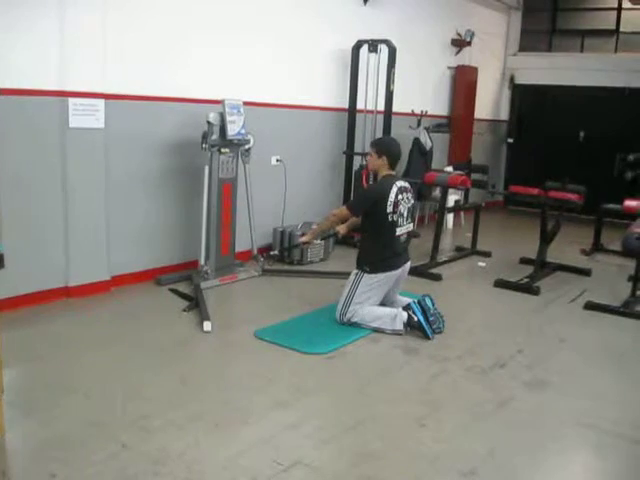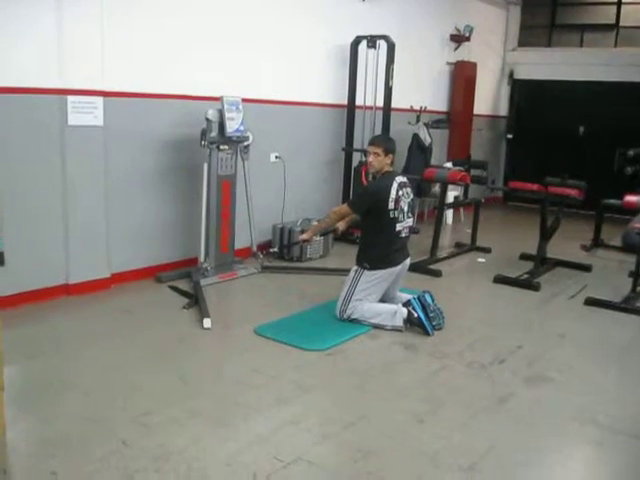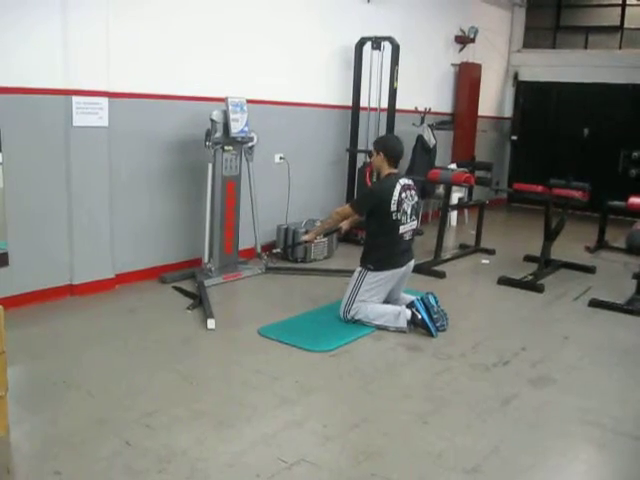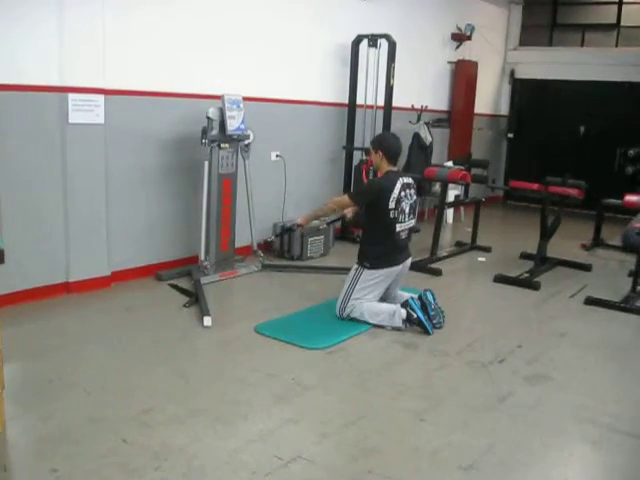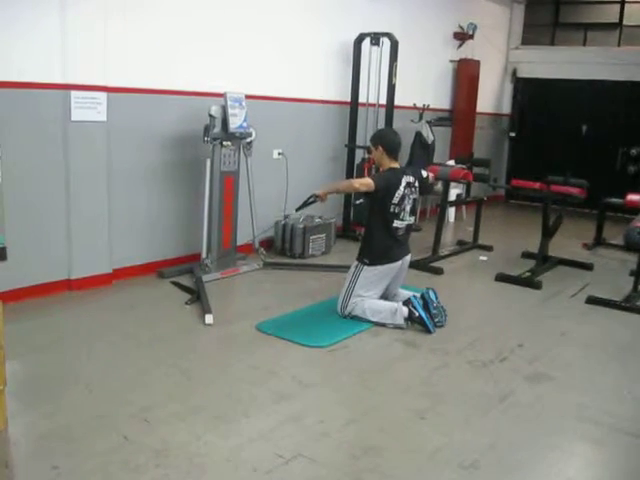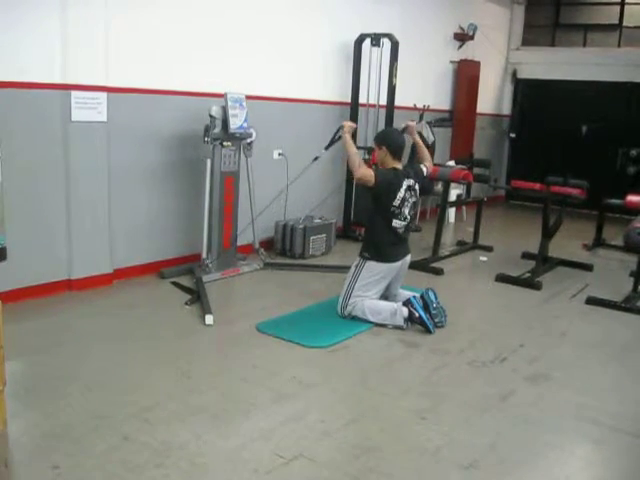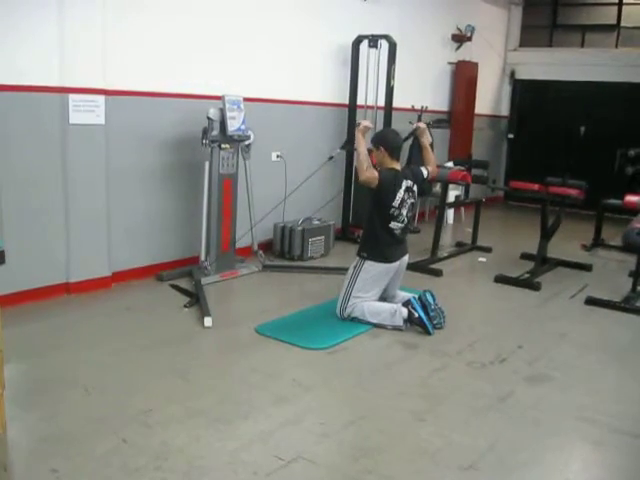
dt=0.7s
person 1, frame 1
left shoulder: (375, 191)
right shoulder: (405, 187)
left elbow: (337, 216)
left wrist: (311, 235)
right wrist: (348, 226)
left hip: (377, 268)
right hip: (401, 262)
left knee: (346, 314)
right knee: (386, 300)
left ankle: (406, 319)
right ankle: (417, 307)
person 1, frame 2
left shoulder: (376, 188)
right shoulder: (403, 182)
left elbow: (338, 213)
left wrist: (311, 233)
right wrist: (347, 222)
left hip: (377, 264)
right hip: (401, 259)
left knee: (346, 310)
right knee: (386, 297)
left ankle: (405, 315)
right ankle: (416, 304)
person 1, frame 3
left shoulder: (379, 190)
right shoulder: (409, 184)
left elbow: (341, 213)
left wrist: (313, 234)
right wrist: (351, 222)
left hip: (381, 266)
right hip: (405, 260)
left knee: (350, 311)
right knee: (390, 299)
left ankle: (409, 317)
right ankle: (422, 305)
person 1, frame 4
left shoulder: (378, 185)
right shoulder: (408, 182)
left elbow: (338, 204)
left wrist: (308, 218)
right wrist: (356, 208)
left hip: (378, 263)
right hip: (403, 259)
left knee: (346, 308)
right knee: (386, 296)
left ankle: (404, 315)
right ankle: (420, 302)
person 1, frame 5
left shoulder: (385, 180)
right shoulder: (412, 176)
left elbow: (358, 185)
right elbow: (430, 178)
left wrist: (327, 190)
left hip: (377, 259)
right hip: (402, 255)
left knee: (348, 306)
right knee: (388, 295)
left ankle: (405, 313)
right ankle: (421, 302)
person 1, frame 6
left shoulder: (387, 179)
right shoulder: (413, 177)
left elbow: (360, 174)
right elbow: (428, 164)
left wrist: (347, 137)
right wrist: (415, 136)
left hip: (378, 258)
right hip: (402, 255)
left knee: (348, 306)
right knee: (388, 296)
left ankle: (406, 314)
right ankle: (420, 301)
person 1, frame 7
left shoulder: (386, 179)
right shoulder: (413, 176)
left elbow: (365, 176)
right elbow: (432, 168)
left wrist: (359, 137)
right wrist: (424, 140)
left hip: (376, 258)
right hip: (400, 254)
left knee: (348, 308)
right knee: (388, 296)
left ankle: (405, 314)
right ankle: (418, 304)
